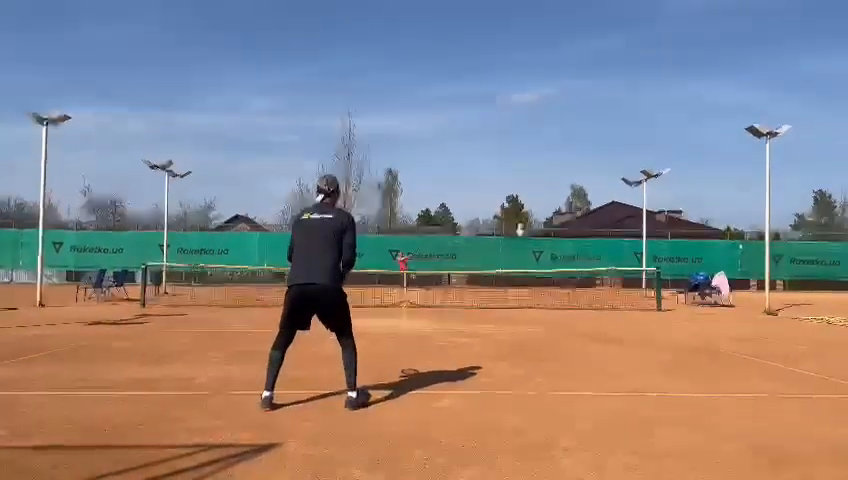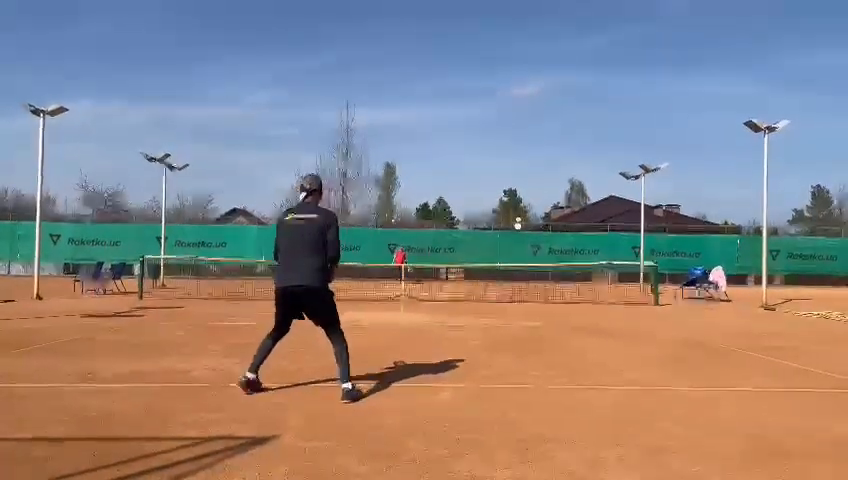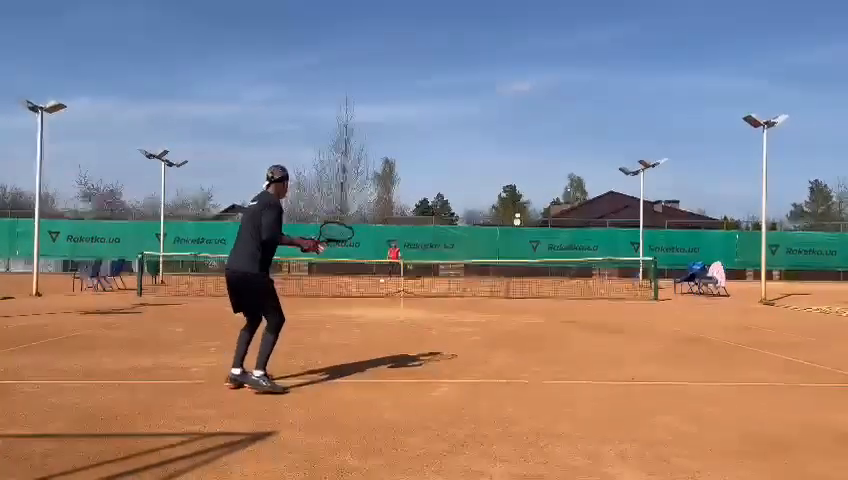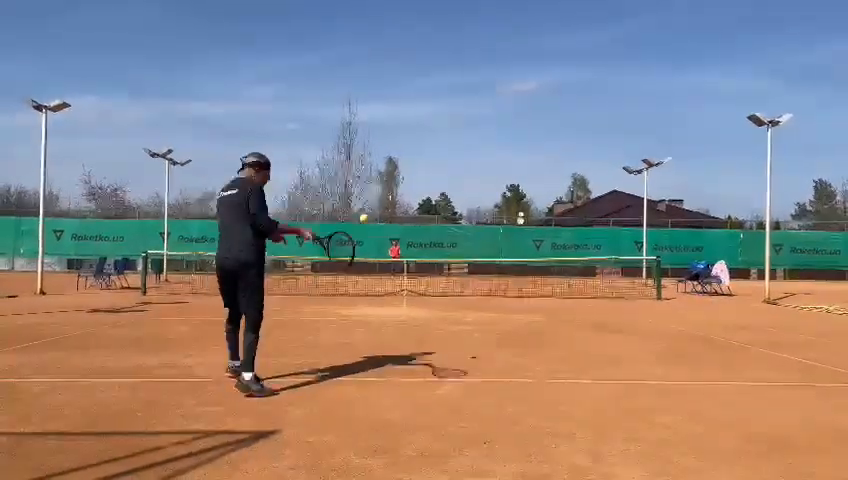
dt=0.5s
person 1, frame 1
left shoulder: (301, 217)
right shoulder: (344, 218)
left elbow: (291, 255)
right elbow: (349, 257)
right wrist: (341, 274)
left hip: (297, 286)
right hip: (328, 287)
left knee: (283, 339)
right knee: (346, 339)
left ankle: (267, 394)
right ankle: (353, 395)
person 1, frame 2
left shoulder: (286, 217)
right shoulder: (327, 217)
left elbow: (278, 254)
right elbow: (333, 255)
right wrist: (329, 273)
left hip: (283, 284)
right hip: (312, 285)
left knee: (279, 330)
right knee: (335, 334)
left ankle: (250, 376)
right ankle: (347, 387)
person 1, frame 3
left shoulder: (257, 202)
right shoulder: (272, 203)
right elbow: (269, 236)
left wrist: (303, 243)
right wrist: (301, 243)
left hip: (234, 269)
right hip: (252, 271)
left knee: (252, 320)
right knee: (275, 320)
left ankle: (237, 373)
right ankle: (258, 375)
person 1, frame 4
left shoulder: (225, 190)
right shoulder: (252, 188)
right elbow: (262, 222)
left wrist: (271, 233)
right wrist: (295, 230)
left hip: (224, 260)
right hip: (246, 260)
left knee: (236, 313)
right knee: (254, 317)
left ankle: (235, 364)
right ankle: (248, 376)
